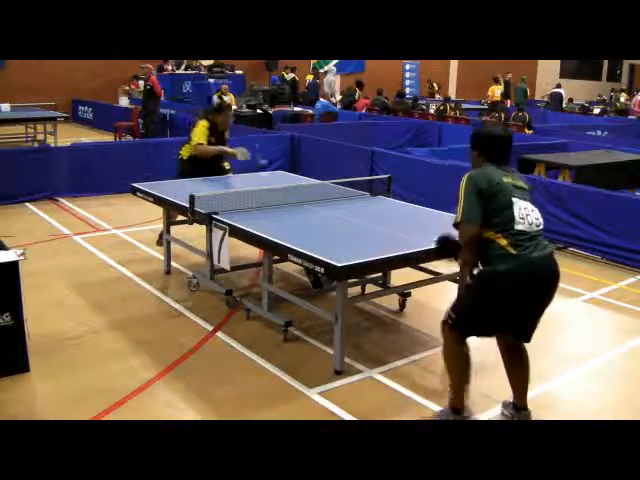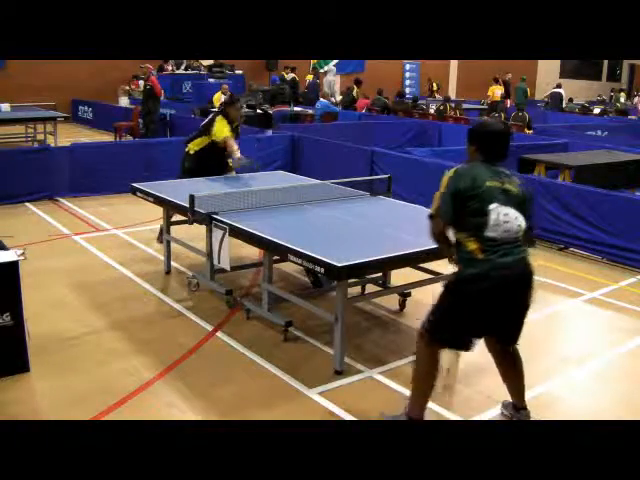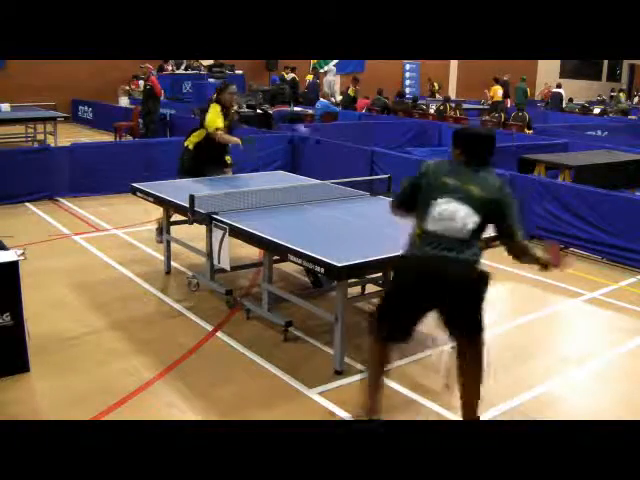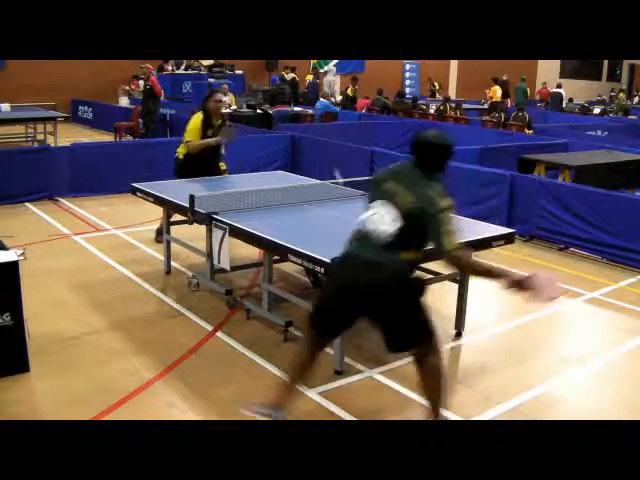
dt=0.2s
person 1, frame 1
left shoulder: (476, 179)
right shoulder: (517, 182)
left elbow: (469, 234)
left wrist: (467, 266)
right wrist: (474, 262)
left hip: (509, 274)
right hip: (547, 271)
left knee: (454, 330)
right knee: (509, 337)
left ankle: (456, 411)
right ankle: (519, 408)
person 1, frame 2
left shoulder: (458, 175)
right shoulder: (518, 186)
left elbow: (438, 227)
left wrist: (453, 253)
left hip: (477, 279)
right hip: (517, 279)
left knee: (429, 341)
right knee: (499, 342)
left ankle: (413, 415)
right ankle: (519, 409)
person 1, frame 3
left shoulder: (429, 170)
right shoulder: (496, 192)
left elbow: (398, 207)
right elbow: (516, 248)
right wrist: (543, 262)
left hip: (415, 269)
right hip: (460, 276)
left knee: (381, 336)
right knee: (469, 343)
left ankle: (370, 412)
right ankle: (470, 418)
person 1, frame 4
left shoulder: (386, 175)
right shoulder: (437, 201)
right elbow: (458, 258)
right wrist: (505, 275)
left hip: (347, 270)
right hip: (388, 279)
left knee: (315, 340)
right knee: (425, 347)
left ankle: (274, 406)
right ankle: (435, 418)
person 2, frame 1
left shoulder: (224, 125)
right shoulder: (203, 127)
right elbow: (200, 150)
left wrist: (224, 151)
right wrist: (224, 149)
left hip: (213, 161)
right hip: (191, 162)
person 2, frame 2
left shoulder: (234, 120)
right shoulder: (220, 122)
right elbow: (227, 141)
left wrist: (234, 153)
right wrist: (235, 153)
left hip: (218, 157)
right hip: (196, 156)
person 2, frame 3
left shoulder: (230, 109)
right shoulder: (215, 109)
right elbow: (218, 134)
left wrist: (230, 140)
right wrist: (233, 139)
left hip: (217, 152)
right hip: (196, 151)
right ankle: (162, 226)
person 2, frame 4
left shoulder: (222, 118)
right shoulder: (198, 120)
right elbow: (191, 147)
left wrist: (220, 144)
right wrist: (213, 141)
left hip: (210, 159)
right hip: (188, 160)
right ankle: (161, 229)
